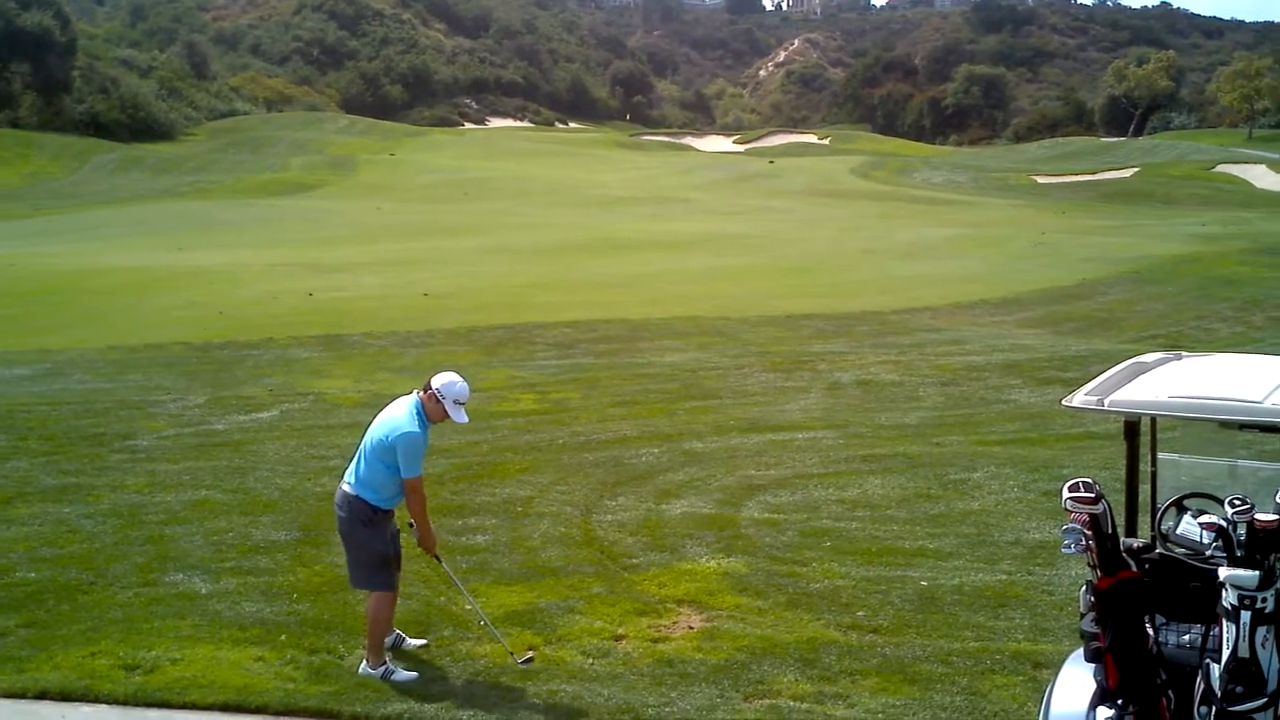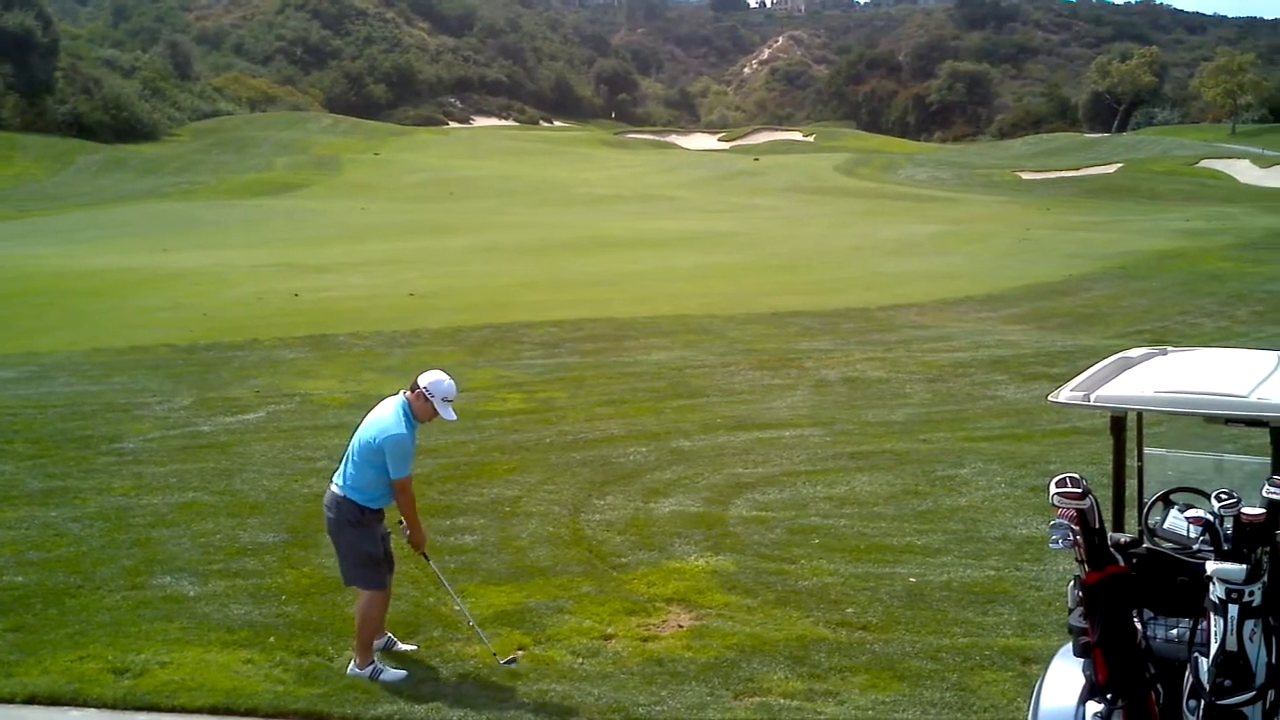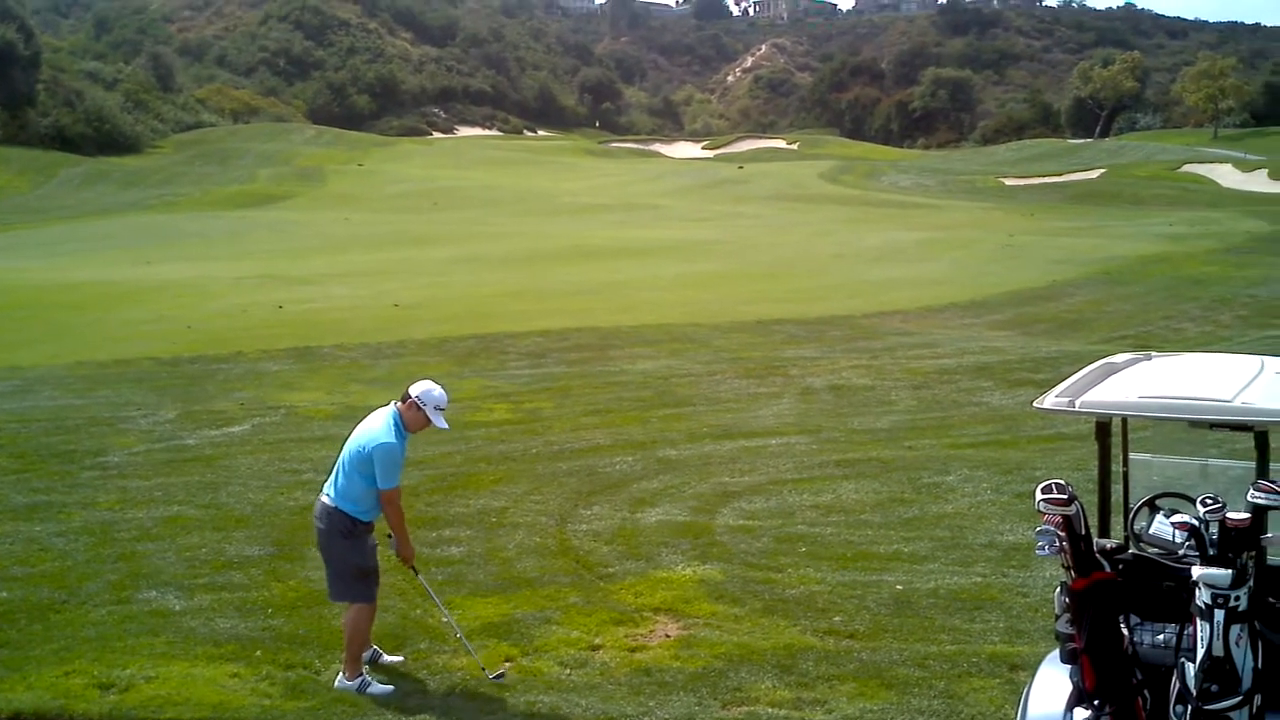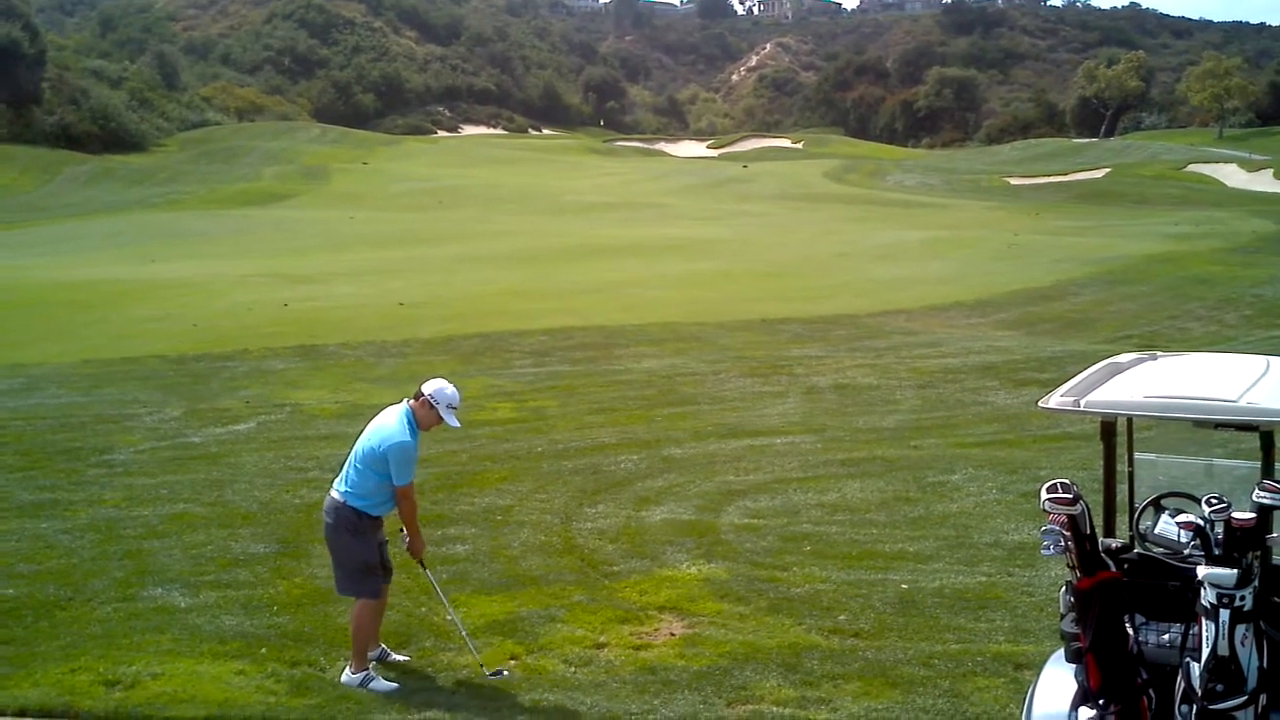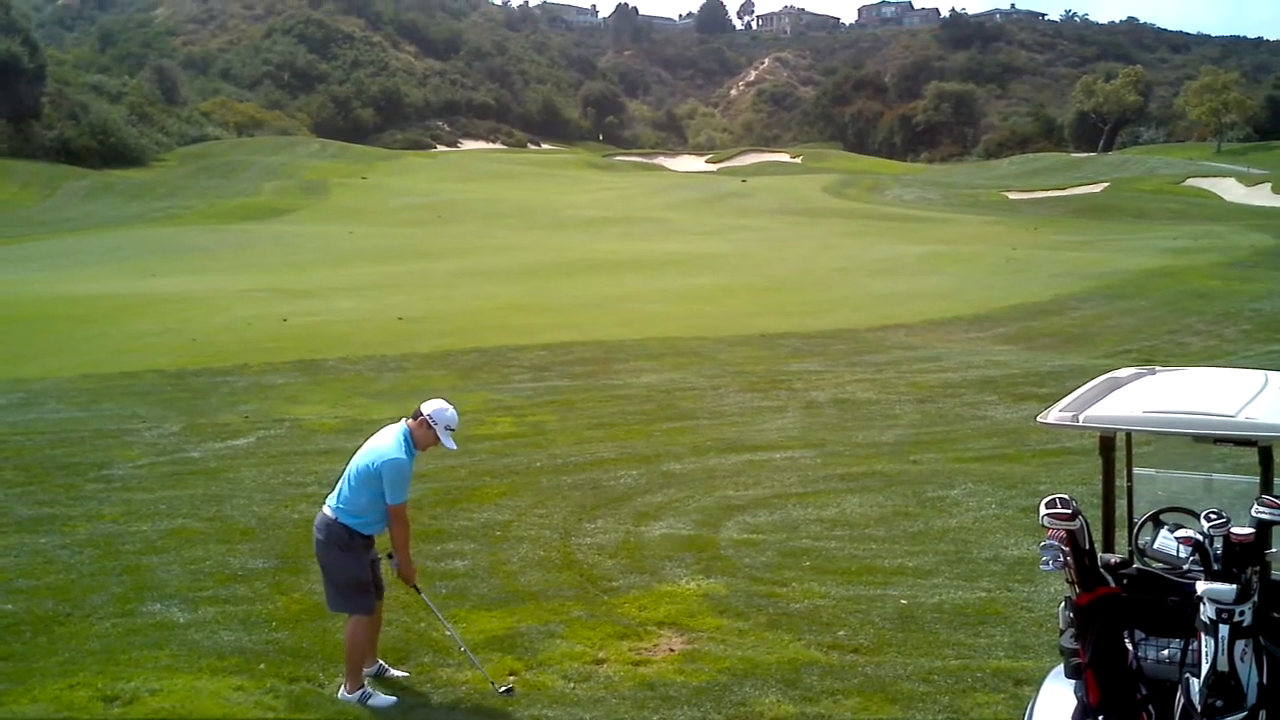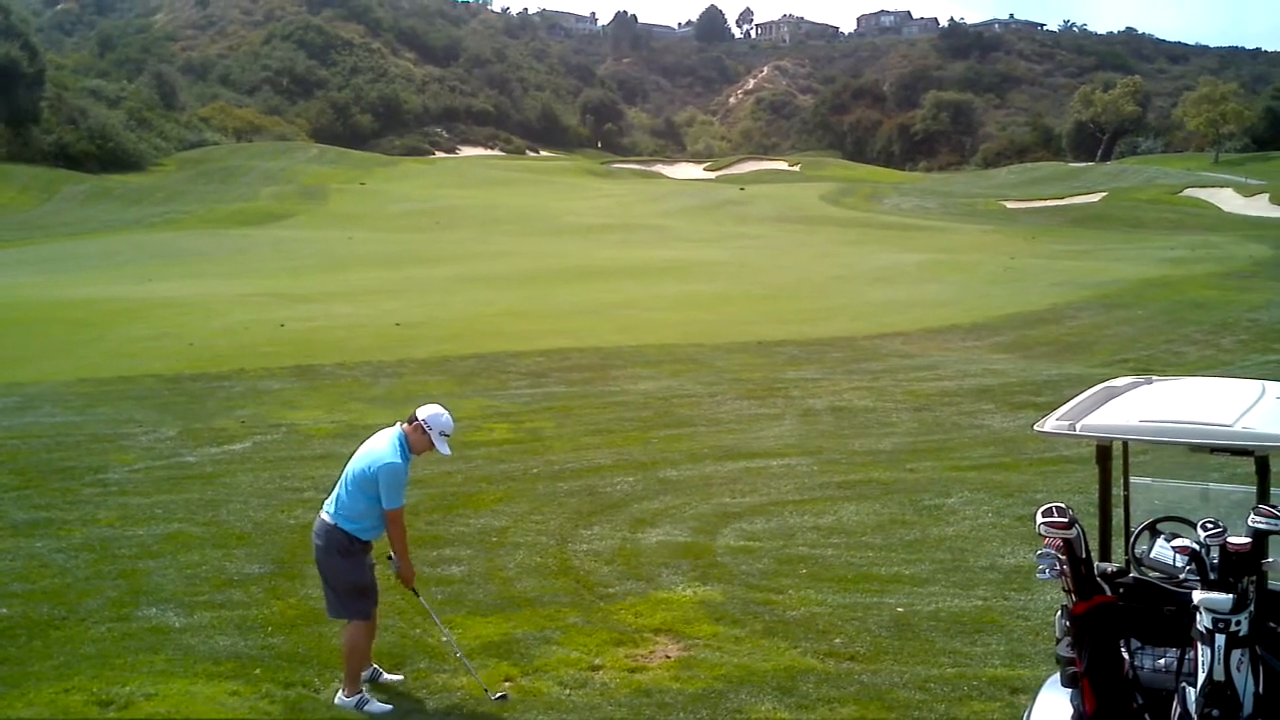
dt=0.4s
person 1, frame 1
left shoulder: (409, 405)
right shoulder: (410, 432)
left elbow: (412, 484)
right elbow: (414, 491)
left wrist: (420, 524)
right wrist: (426, 533)
left hip: (371, 503)
right hip: (361, 509)
left knee: (391, 571)
right knee: (381, 585)
left ankle: (386, 633)
right ankle: (374, 662)
person 1, frame 2
left shoulder: (396, 405)
right shoulder: (397, 433)
left elbow: (401, 483)
right elbow: (403, 491)
left wrist: (410, 522)
right wrist: (416, 530)
left hip: (362, 504)
right hip: (351, 510)
left knee: (383, 573)
right knee: (373, 584)
left ankle: (377, 636)
right ankle: (362, 662)
person 1, frame 3
left shoulder: (386, 417)
right shoulder: (387, 442)
left elbow: (390, 492)
right elbow: (390, 501)
left wrist: (399, 536)
right wrist: (404, 543)
left hip: (350, 516)
right hip: (340, 521)
left knee: (369, 587)
right knee: (361, 597)
left ankle: (364, 649)
right ankle: (350, 674)
person 1, frame 4
left shoulder: (397, 413)
right shoulder: (401, 440)
left elbow: (402, 487)
right elbow: (405, 497)
left wrist: (410, 529)
right wrist: (415, 537)
left hip: (359, 511)
right hip: (349, 516)
left knee: (381, 581)
right knee: (368, 591)
left ankle: (372, 647)
right ankle: (357, 669)
person 1, frame 5
left shoulder: (396, 434)
right shoulder: (397, 458)
left elbow: (393, 513)
right elbow: (398, 518)
left wrist: (399, 554)
right wrist: (405, 562)
left hip: (353, 529)
right hip: (340, 534)
left knee: (374, 599)
right knee: (361, 608)
left ankle: (370, 662)
right ankle: (353, 687)
person 1, frame 6
left shoulder: (389, 436)
right shoulder: (392, 463)
right elbow: (395, 522)
left wrist: (398, 555)
right wrist: (405, 565)
left hip: (349, 534)
right hip: (339, 539)
left knee: (368, 606)
right knee: (359, 614)
left ankle: (364, 668)
right ankle: (350, 692)
